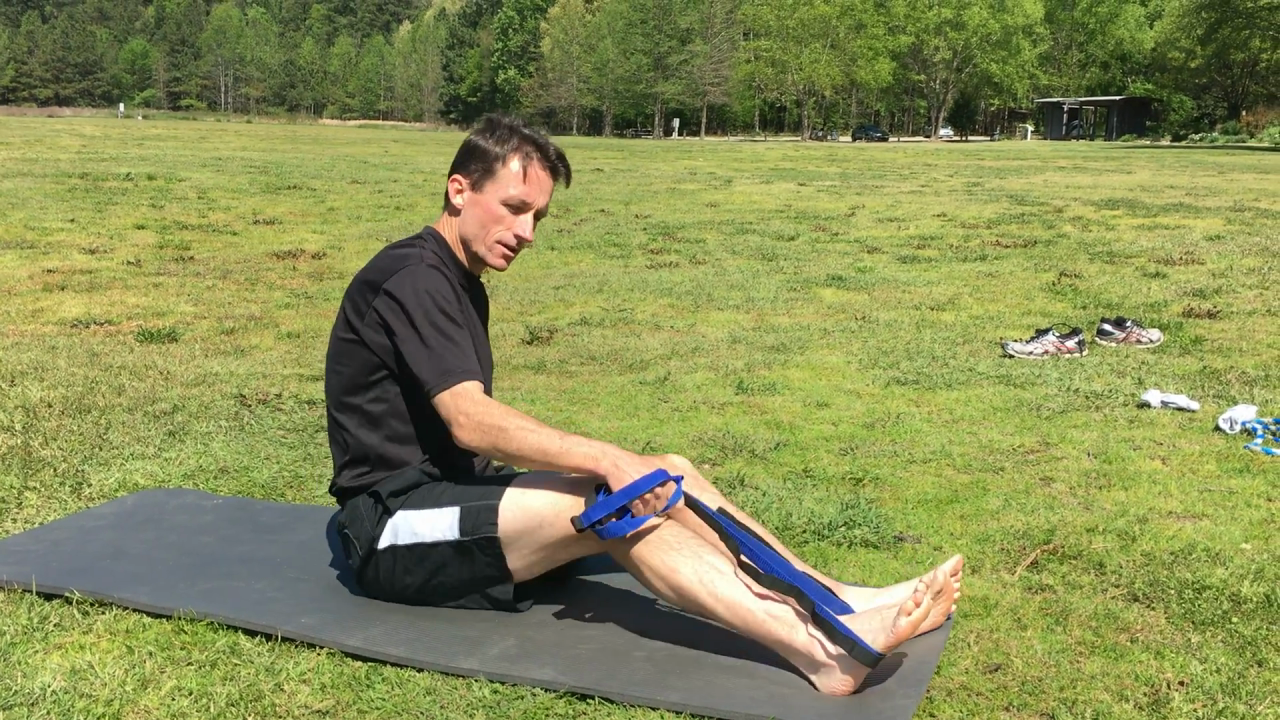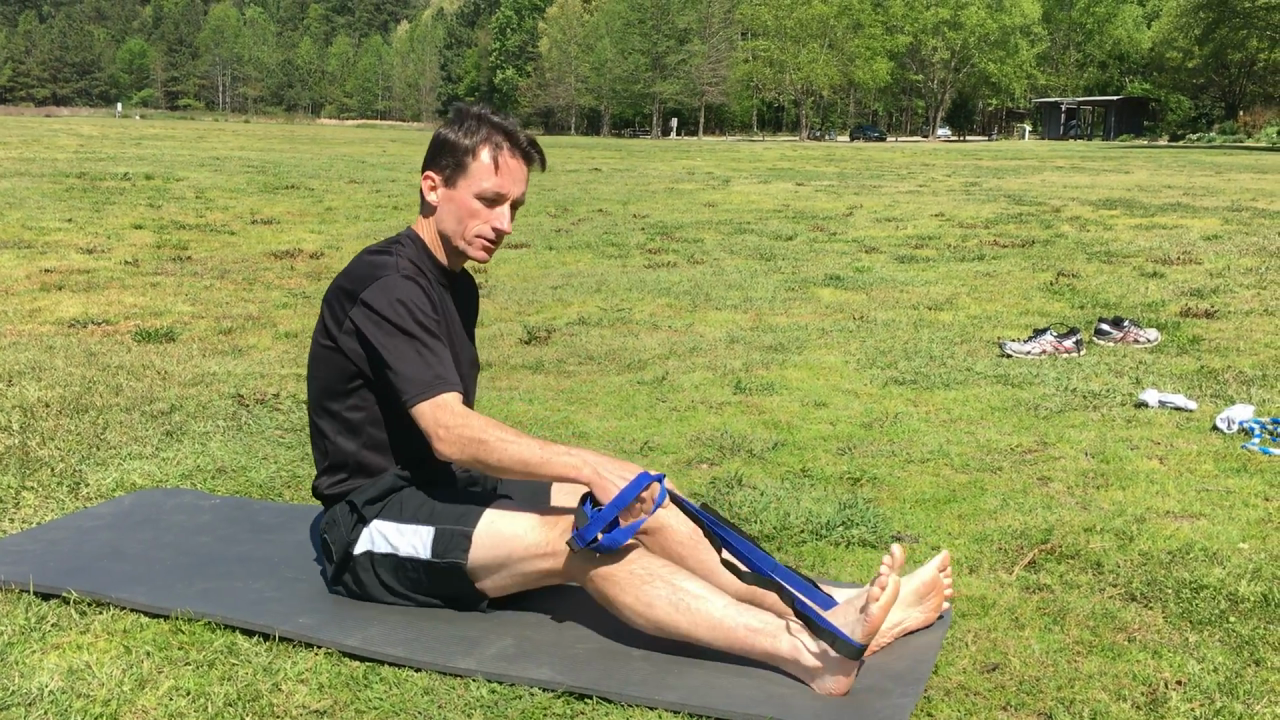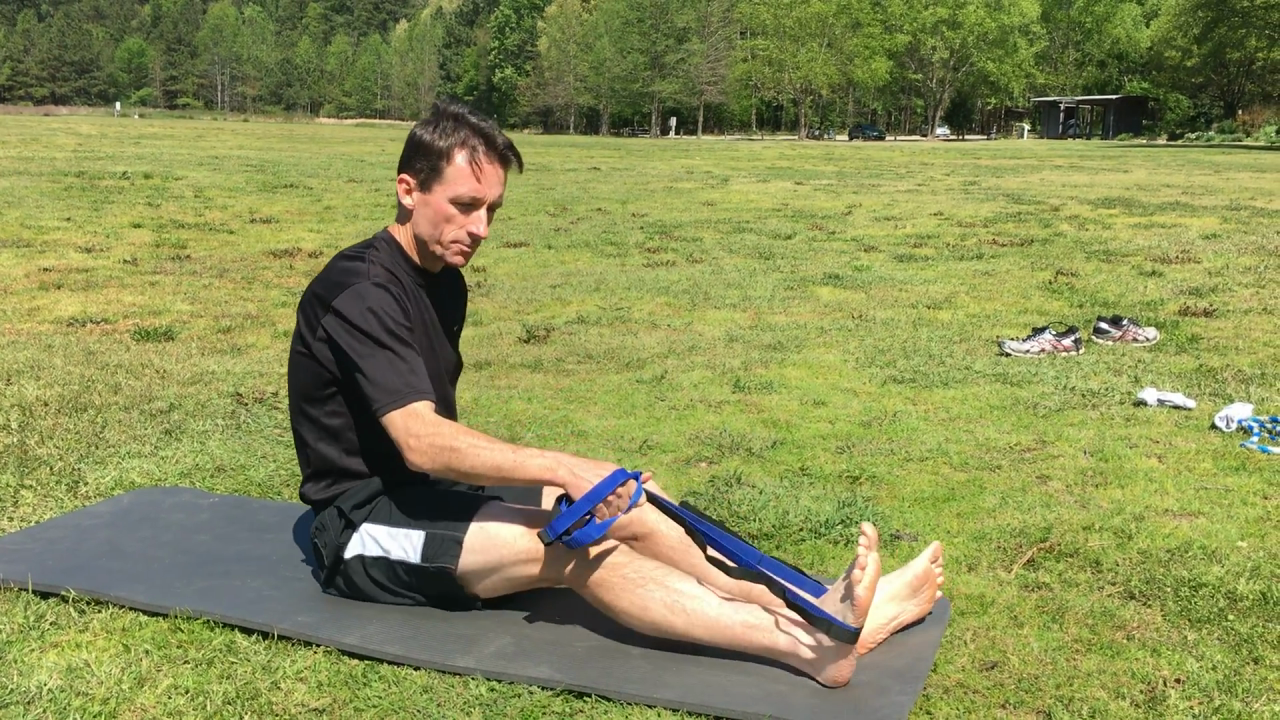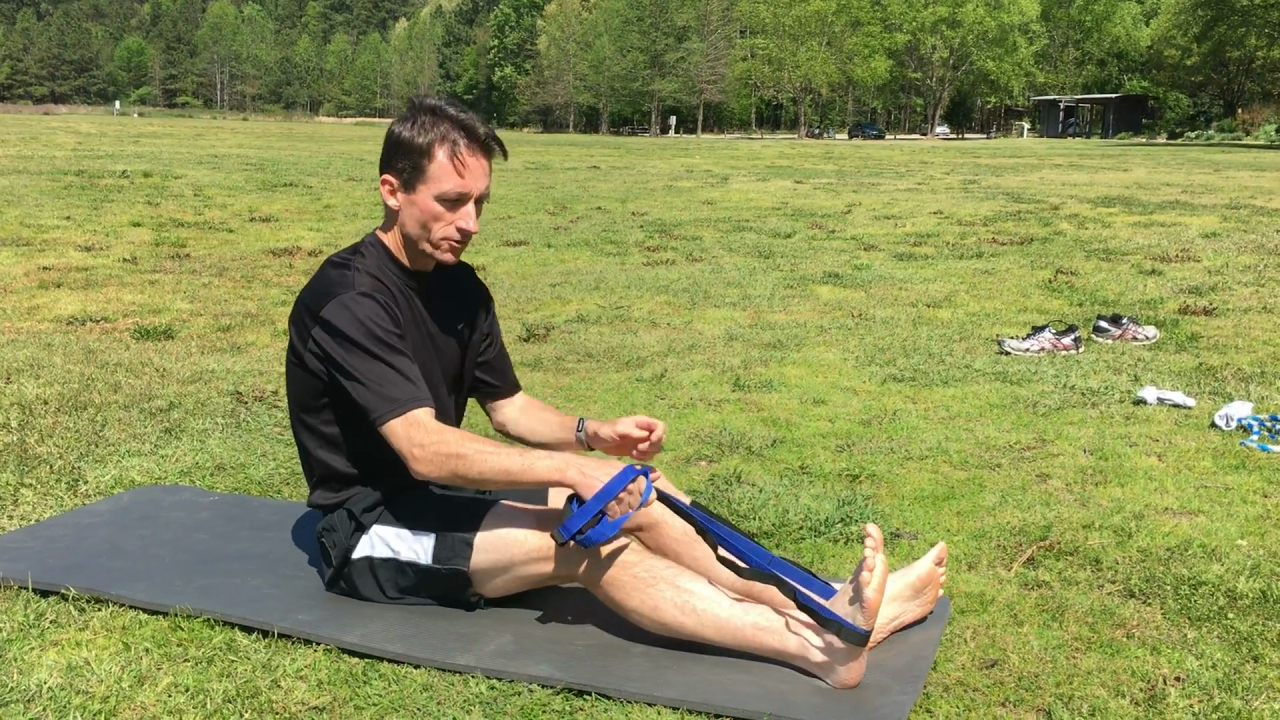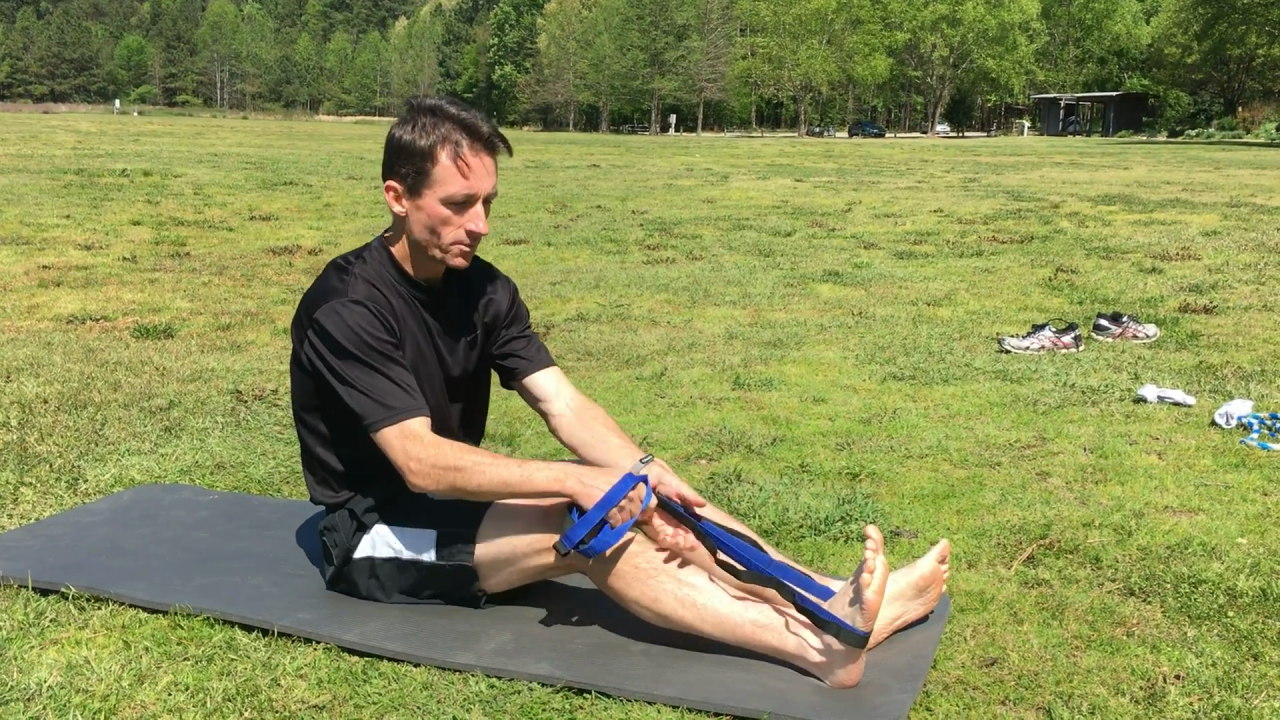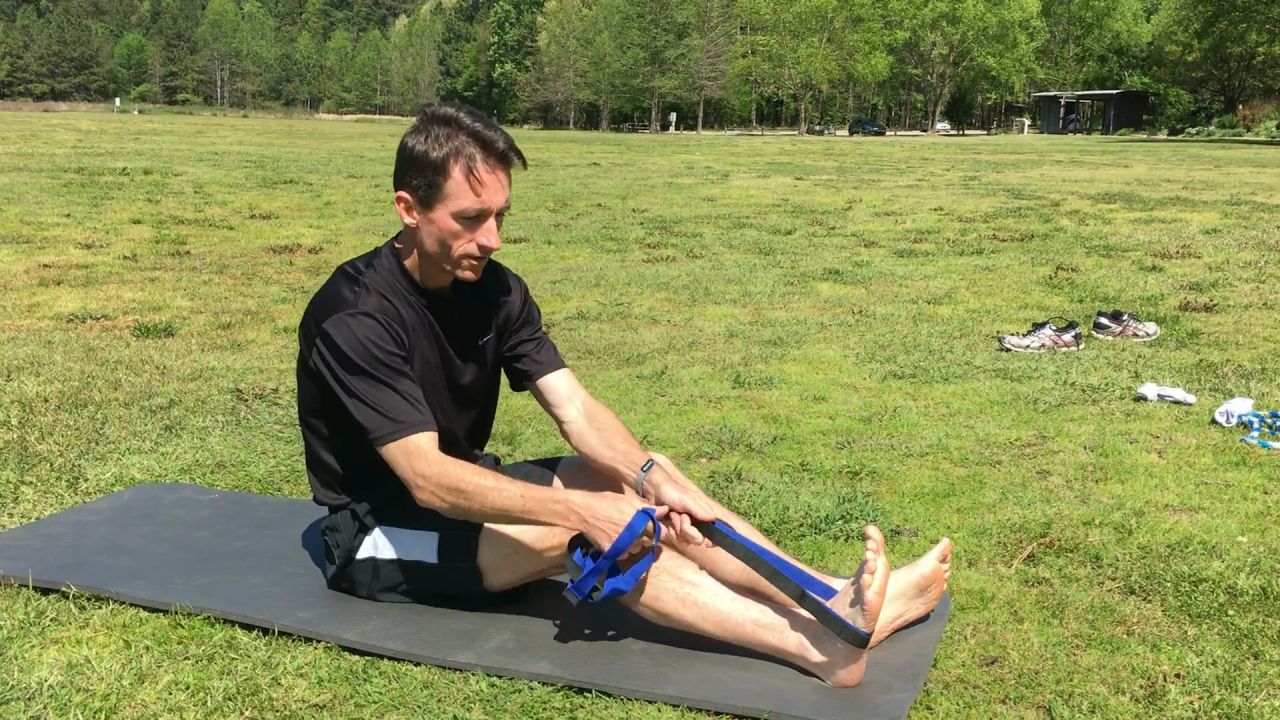
dt=0.2s
person 1, frame 1
left shoulder: (460, 284)
right shoulder: (414, 278)
right elbow: (470, 421)
right wrist: (607, 459)
left hip: (447, 493)
right hip: (393, 523)
left knee: (669, 478)
right knee: (618, 507)
left ankle: (844, 609)
right ankle: (822, 648)
person 1, frame 2
left shoulder: (455, 284)
right shoulder: (388, 286)
right elbow: (451, 433)
right wrist: (589, 466)
left hip: (437, 494)
right hip: (374, 526)
left knee: (642, 506)
right knee: (582, 542)
left ankle: (825, 616)
right ankle: (806, 654)
person 1, frame 3
left shoulder: (443, 284)
right shoulder: (360, 292)
right elbow: (421, 443)
left wrist: (542, 468)
right wrist: (557, 468)
left hip: (429, 495)
right hip: (363, 526)
left knee: (627, 507)
right knee: (573, 548)
left ankle: (818, 615)
right ankle: (803, 645)
person 1, frame 4
left shoulder: (459, 286)
right shoulder: (348, 299)
left elbow: (511, 407)
right elbow: (424, 449)
left wrist: (595, 434)
right wrist: (570, 468)
left hip: (439, 497)
right hip: (370, 529)
left knee: (637, 506)
right knee: (582, 542)
left ankle: (828, 610)
right ankle: (814, 647)
person 1, frame 5
left shoulder: (484, 289)
right shoulder: (347, 307)
left elbow: (562, 403)
right elbow: (421, 462)
left wrist: (645, 473)
right wrist: (571, 478)
left hip: (449, 496)
right hip: (372, 530)
left knee: (637, 501)
left ankle: (830, 605)
right ankle: (813, 646)
person 1, frame 6
left shoulder: (496, 289)
right shoulder: (355, 315)
left elbow: (575, 409)
right elbow: (427, 479)
left wrist: (649, 479)
right wrist: (583, 512)
left hip: (452, 495)
right hip: (375, 532)
left knee: (641, 478)
right knee: (581, 523)
left ankle: (829, 602)
right ankle: (814, 644)
